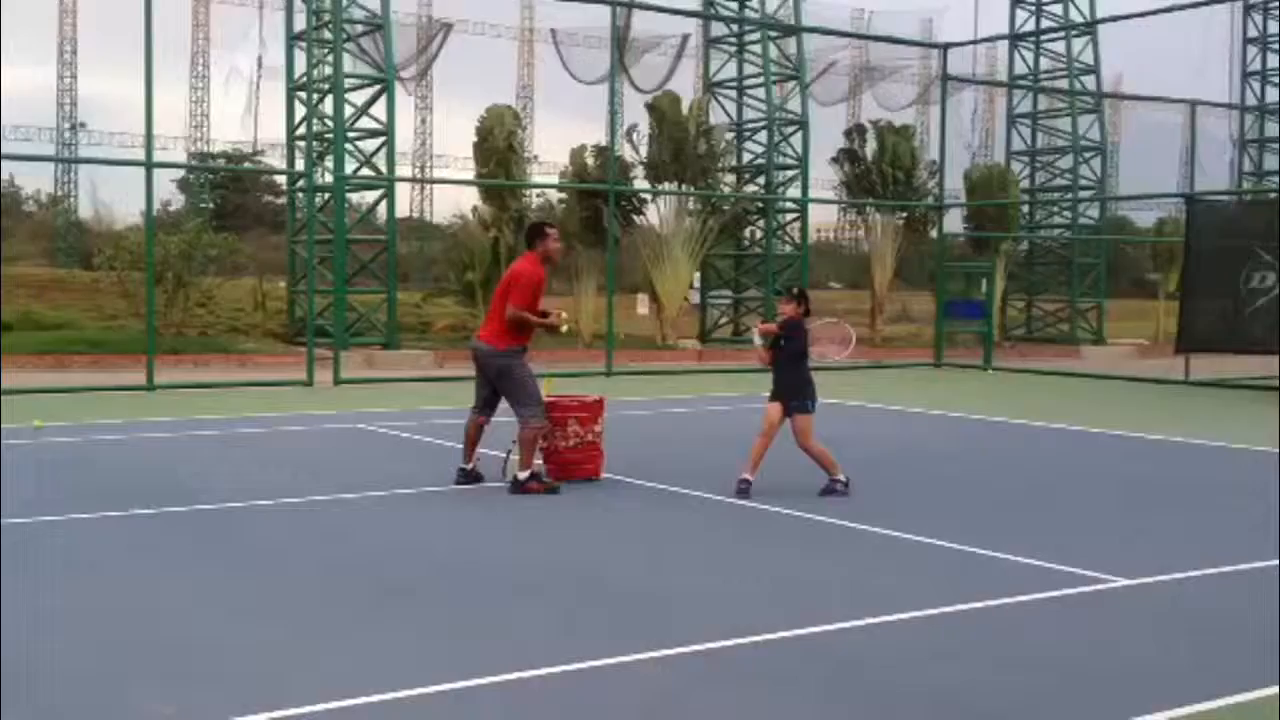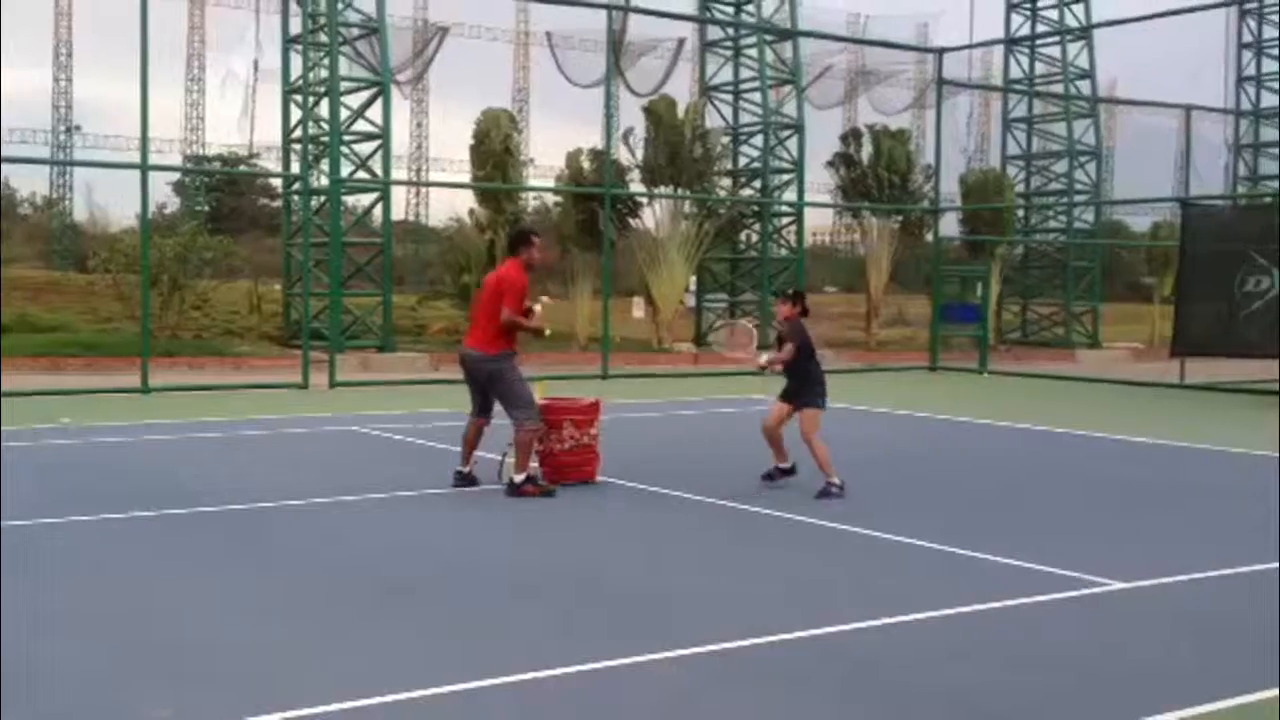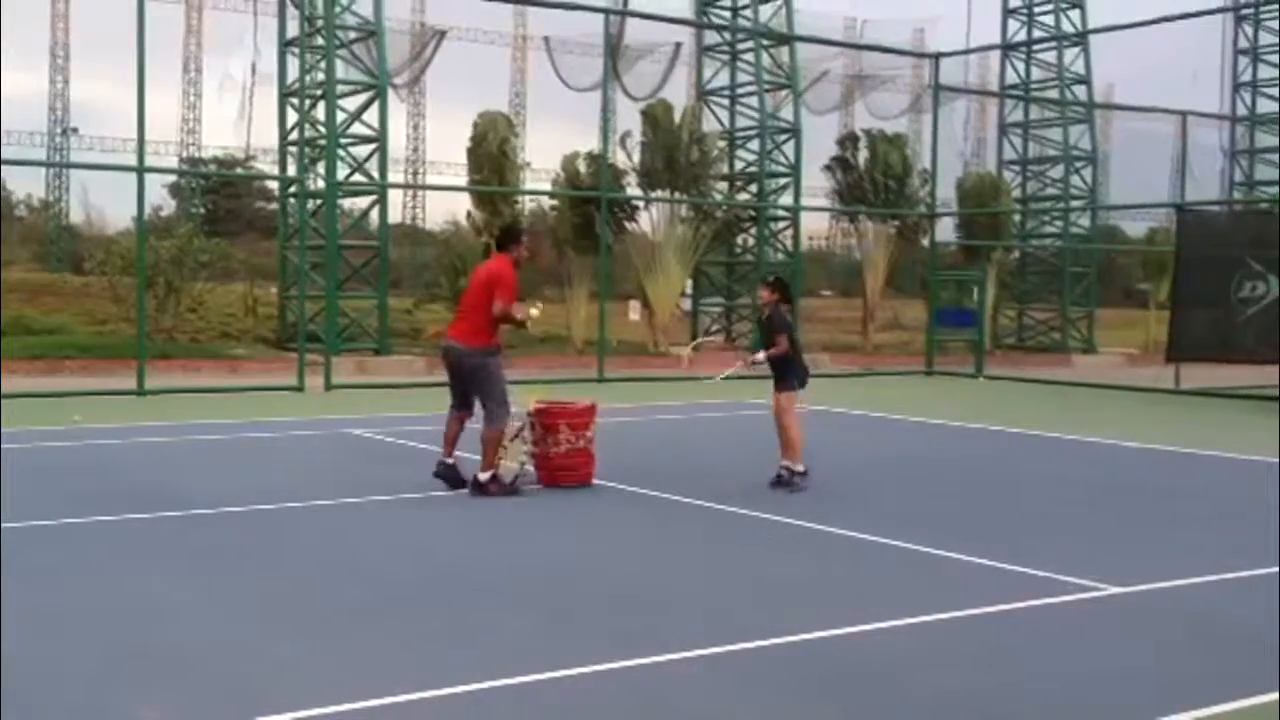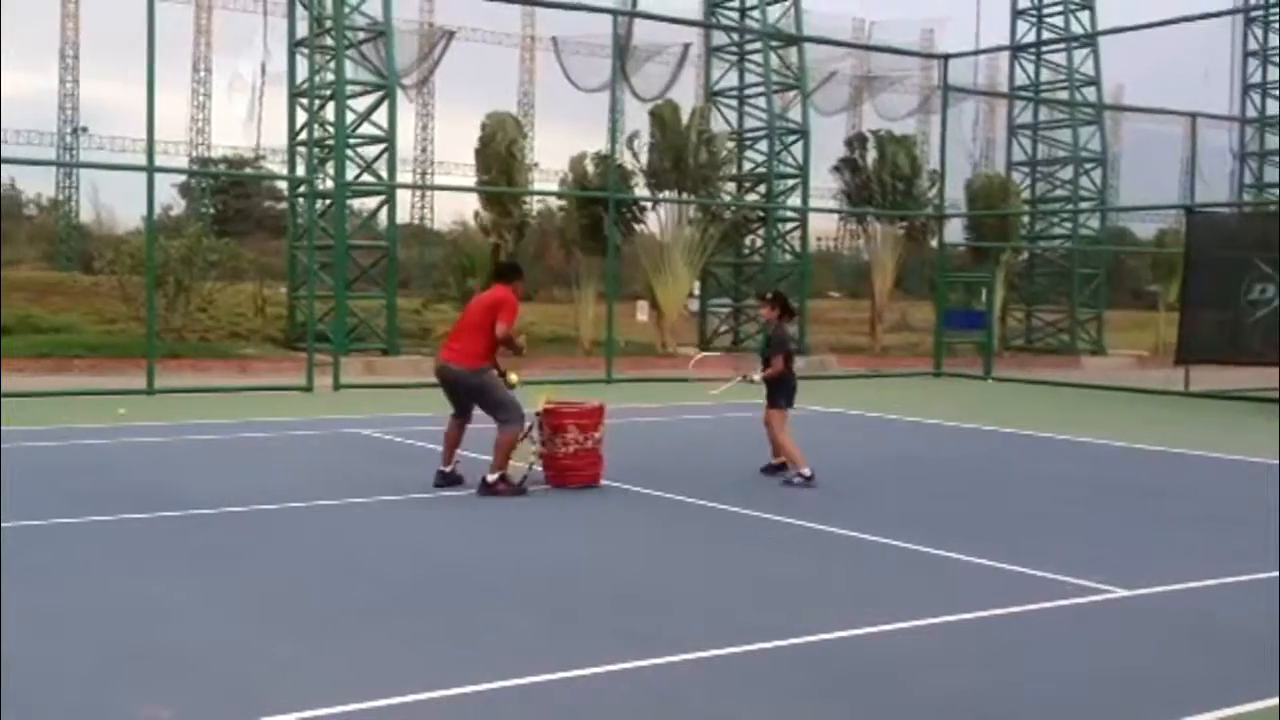
dt=0.3s
person 1, frame 1
left shoulder: (525, 266)
right shoulder: (530, 271)
right elbow: (513, 315)
left wrist: (544, 314)
right wrist: (545, 324)
left hip: (484, 344)
right hip: (504, 351)
left knee: (482, 410)
right knee: (533, 412)
left ankle: (467, 469)
right ankle: (524, 477)
person 1, frame 2
left shoulder: (498, 273)
right shoulder: (515, 276)
right elbow: (507, 319)
left wrist: (525, 310)
right wrist: (532, 327)
left hip: (471, 351)
right hip: (493, 356)
left knee: (479, 413)
right knee: (527, 415)
left ankle: (463, 471)
right ankle: (520, 480)
person 1, frame 3
left shoulder: (483, 267)
right shoulder: (506, 271)
right elbow: (499, 311)
left wrist: (513, 314)
right wrist: (518, 319)
left hip: (453, 344)
right hip: (478, 350)
left knee: (461, 407)
right knee: (497, 414)
left ankle: (446, 463)
right ankle: (485, 478)
person 1, frame 4
left shoulder: (480, 298)
right shoulder: (508, 299)
right elbow: (502, 334)
left wrist: (499, 371)
right wrist: (517, 347)
left hip: (445, 364)
right hip: (471, 370)
left knee: (461, 415)
right knee: (513, 419)
left ankle: (445, 471)
right ankle: (494, 480)
person 2, frame 1
left shoulder: (795, 326)
right shoulder: (783, 328)
left elbow: (762, 329)
right elbow: (766, 359)
left wrist: (759, 335)
right wrist: (761, 344)
left hip: (800, 391)
right hip: (781, 389)
left knee: (805, 442)
right knee: (766, 431)
left ankle: (839, 479)
right ankle: (747, 478)
person 2, frame 2
left shoulder: (795, 330)
right shoulder: (785, 332)
left elbow: (785, 356)
left wrist: (766, 360)
right wrist: (772, 363)
left hip: (812, 388)
right hip: (794, 387)
left knee: (809, 435)
right knee: (769, 425)
left ankle: (834, 482)
right ankle: (784, 465)
person 2, frame 3
left shoulder: (776, 317)
right shoulder: (765, 316)
left elbow: (783, 347)
left wrist: (762, 357)
right wrist: (762, 354)
left hip: (792, 371)
right hip: (783, 372)
left knee: (788, 419)
right knee: (780, 419)
left ankle: (798, 469)
right ankle: (788, 466)
person 2, frame 4
left shoulder: (776, 335)
right shoulder: (775, 331)
left elbow: (778, 368)
left wrist: (759, 376)
right wrist: (761, 370)
left hip: (781, 387)
right hip: (779, 386)
left knee: (779, 431)
right knee: (770, 423)
left ankle: (804, 473)
right ankle: (778, 461)
